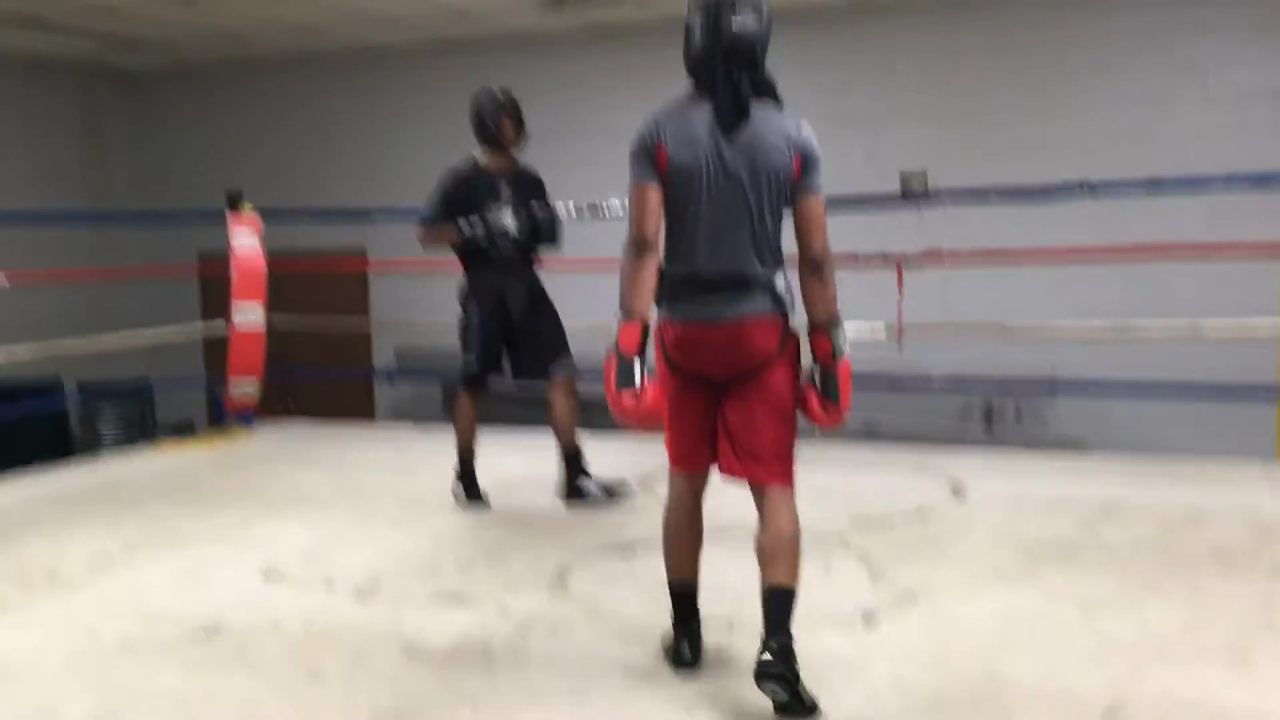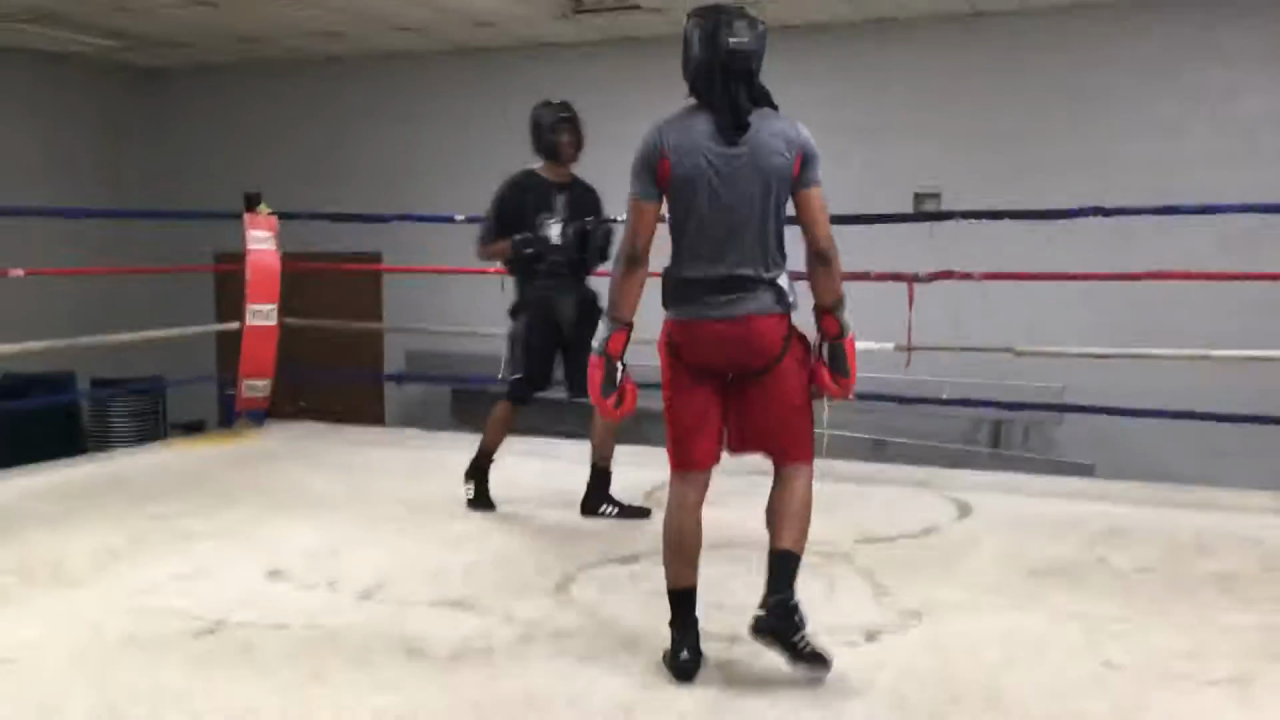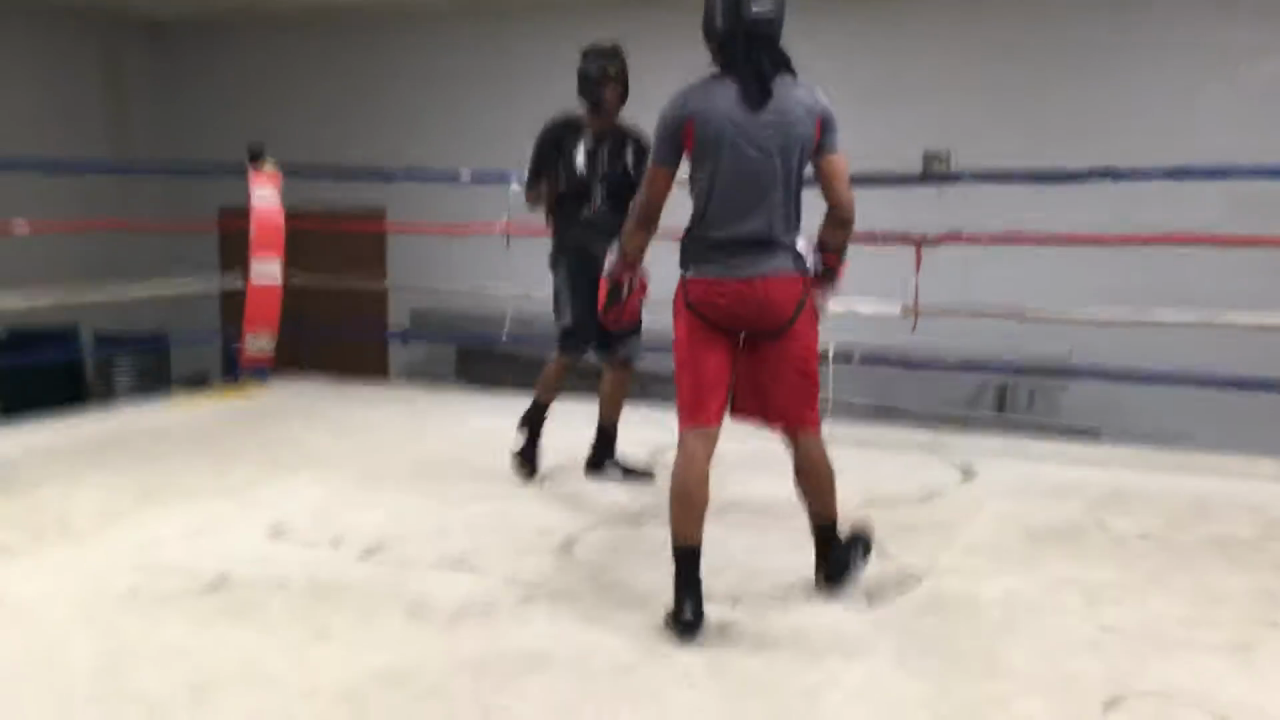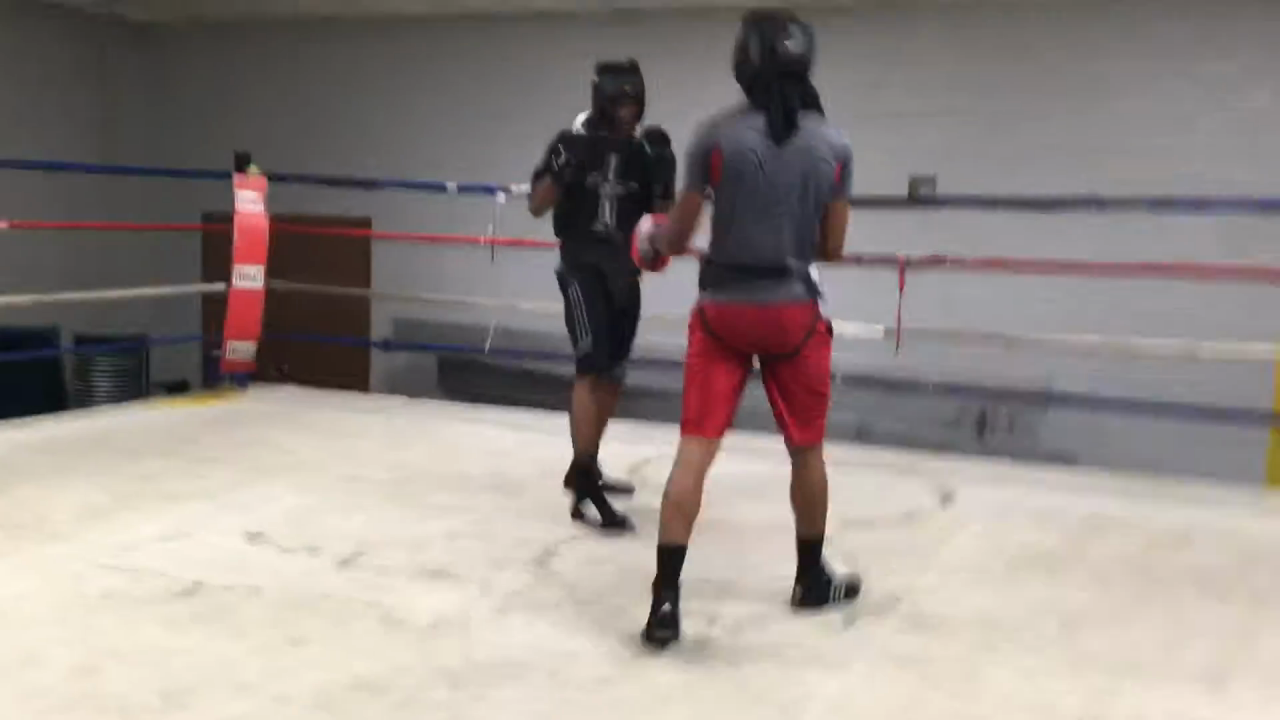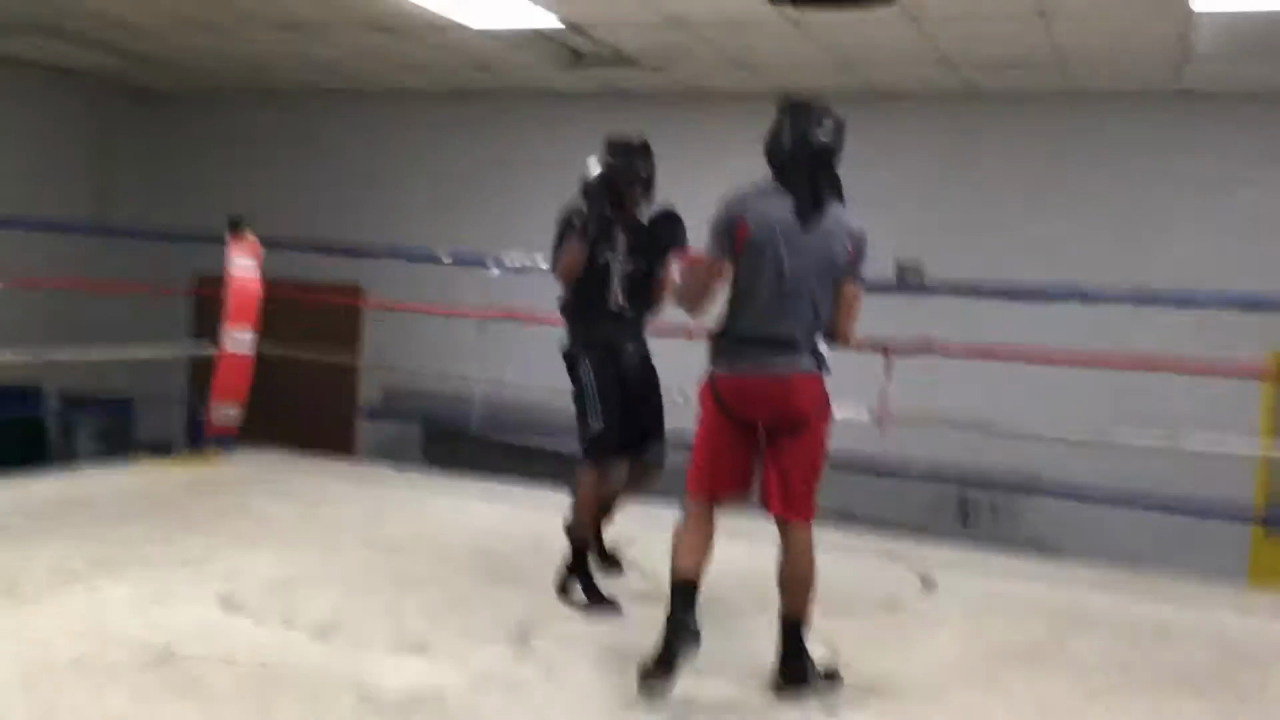
dt=0.2s
person 1, frame 1
left shoulder: (660, 132)
right shoulder: (792, 135)
left elbow: (645, 244)
right elbow: (815, 257)
left wrist: (629, 339)
right wrist: (828, 348)
left hip: (685, 331)
right hip: (759, 331)
left knee: (686, 483)
right knee: (773, 492)
left ankle: (685, 631)
right ankle: (777, 648)
person 1, frame 2
left shoulder: (663, 141)
right shoulder: (791, 138)
left elbow: (635, 253)
right elbow: (820, 248)
left wrist: (613, 340)
right wrist: (832, 329)
left hip: (689, 330)
right hip: (765, 326)
left knee: (688, 483)
right knee: (794, 464)
left ankle: (683, 636)
right ankle: (779, 602)
person 1, frame 3
left shoulder: (688, 106)
right shoulder: (811, 106)
left elbow: (648, 209)
right elbow: (842, 209)
left wrist: (622, 268)
right wrist: (828, 260)
left hip: (706, 289)
right hip: (780, 287)
left knee: (696, 440)
right knee: (802, 431)
left ankle: (687, 595)
right ankle: (831, 557)
person 1, frame 4
left shoulder: (715, 135)
right shoulder: (833, 145)
left elbow: (678, 234)
right elbow: (831, 245)
left wrist: (650, 242)
left hip: (723, 310)
right hip: (794, 312)
left knee: (695, 449)
right knee: (806, 450)
left ankle: (666, 595)
right ankle: (811, 578)
person 1, frame 5
left shoulder: (741, 209)
right shoulder: (849, 231)
left elbow: (696, 299)
right elbow: (841, 331)
left wrist: (681, 280)
left hip: (734, 379)
right hip: (800, 385)
left knee: (700, 504)
right knee: (796, 525)
left ankle: (681, 622)
right ankle: (792, 658)
person 2, frame 1
left shoulder: (530, 181)
right shoulder: (463, 179)
right elbow: (428, 235)
left wrist: (545, 229)
right wrist: (477, 229)
left hip: (525, 285)
right hip: (486, 290)
left knee: (561, 375)
right knee: (474, 384)
left ankle: (575, 477)
right ankle: (465, 473)
person 2, frame 2
left shoulder: (585, 194)
right shoulder: (518, 188)
right elbow: (486, 250)
left wrist: (598, 244)
right wrist: (530, 243)
left hip: (578, 299)
right hip: (536, 302)
right knee: (516, 396)
left ankle: (598, 493)
right ankle: (477, 473)
person 2, frame 3
left shoulder: (632, 142)
right shoulder: (560, 131)
right elbow: (533, 197)
left wrist: (640, 182)
right wrist: (566, 174)
left hip: (616, 250)
right hip: (574, 249)
left knee: (622, 356)
right knee: (572, 346)
left ankle: (602, 453)
right ankle: (532, 424)
person 2, frame 4
left shoulder: (643, 152)
right shoulder: (572, 142)
left elbow: (660, 220)
right elbow: (537, 206)
left wrist: (664, 177)
right wrist: (567, 156)
left hip: (624, 269)
right hip: (582, 267)
left knee: (610, 376)
right knee: (591, 370)
left ankle: (585, 471)
right ankle: (584, 489)
person 2, frame 5
left shoulder: (647, 232)
right shoulder: (581, 218)
left elbow: (655, 300)
right elbow: (565, 274)
left wrist: (669, 254)
right wrist: (587, 212)
left hip: (633, 348)
right hip: (591, 346)
left knee: (648, 457)
right knee: (600, 455)
left ankle: (590, 526)
right ankle: (575, 572)
